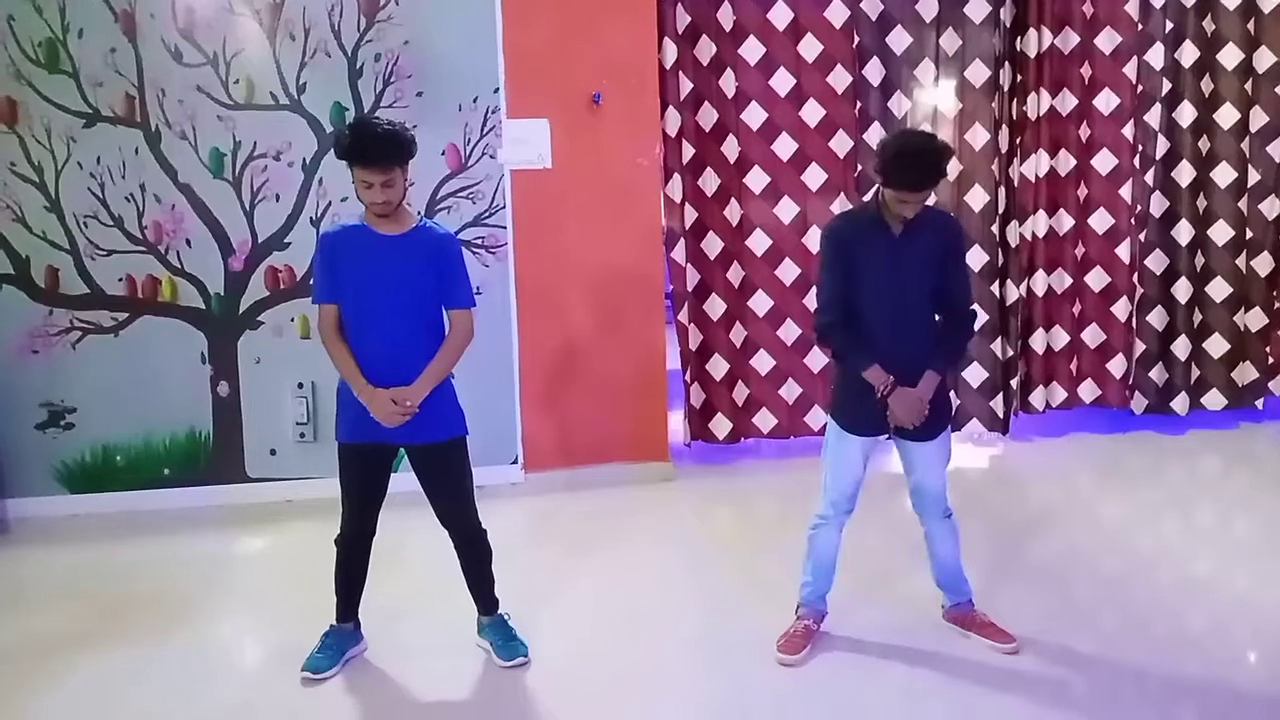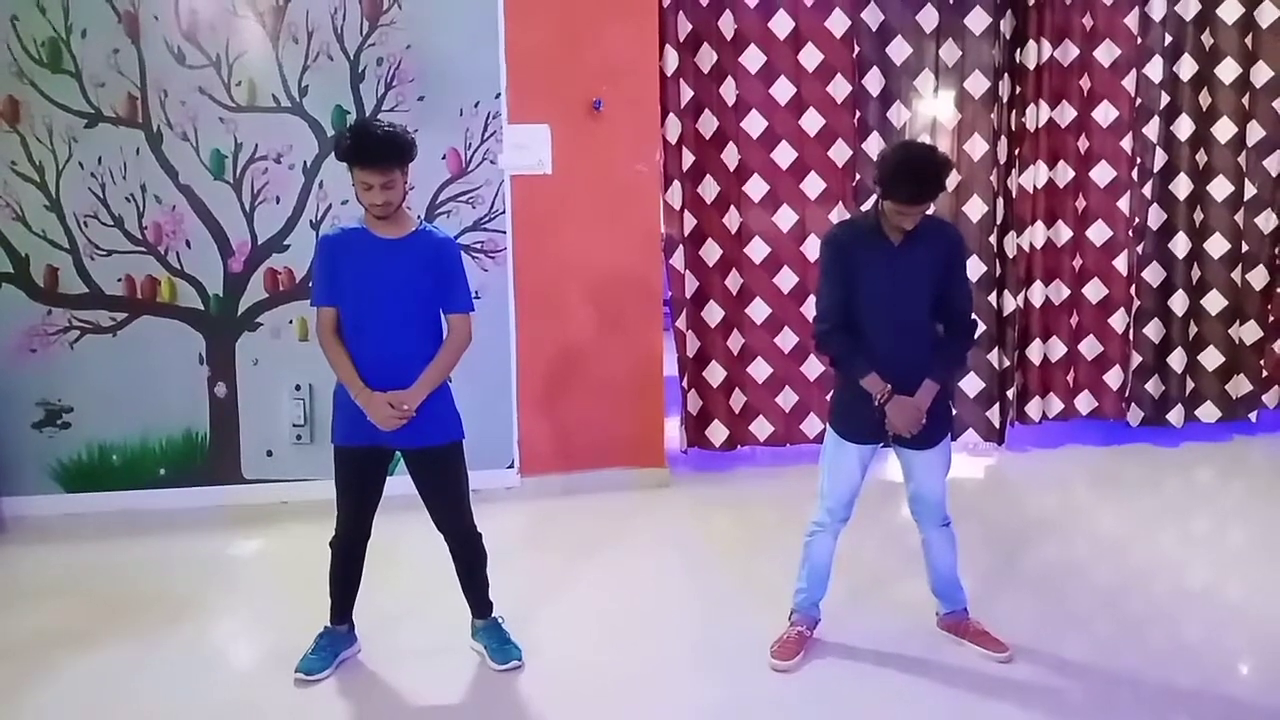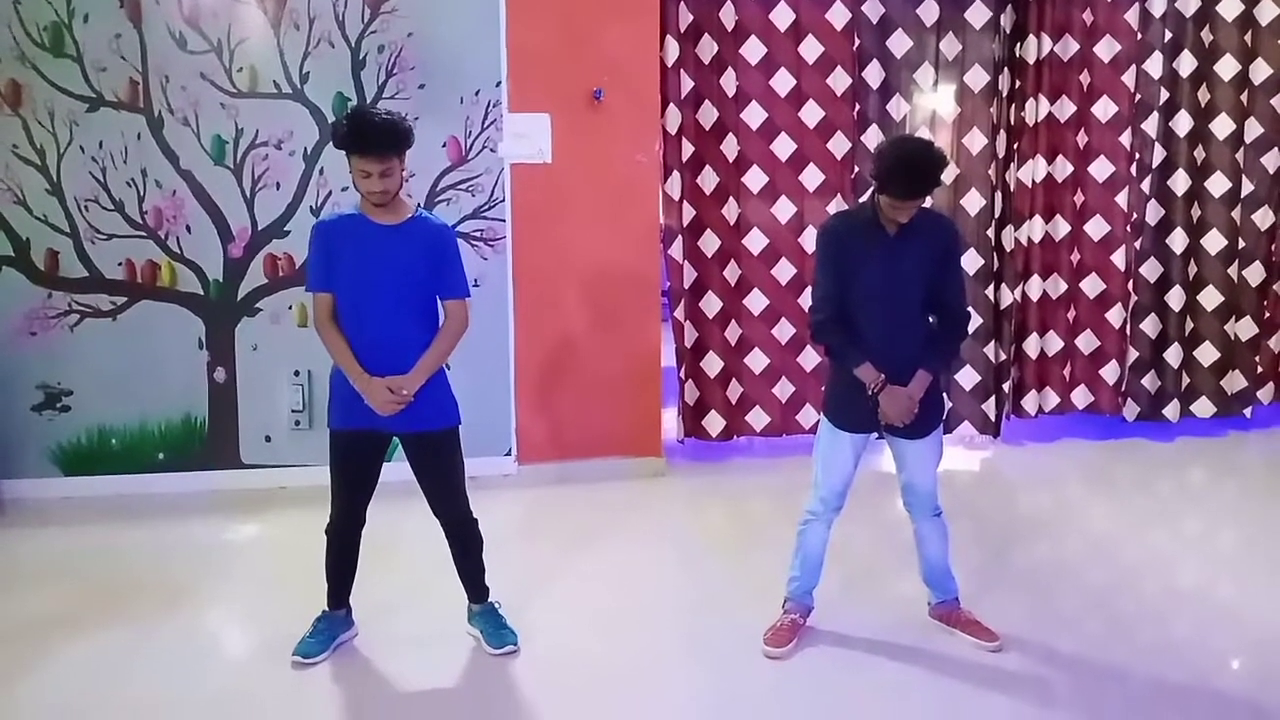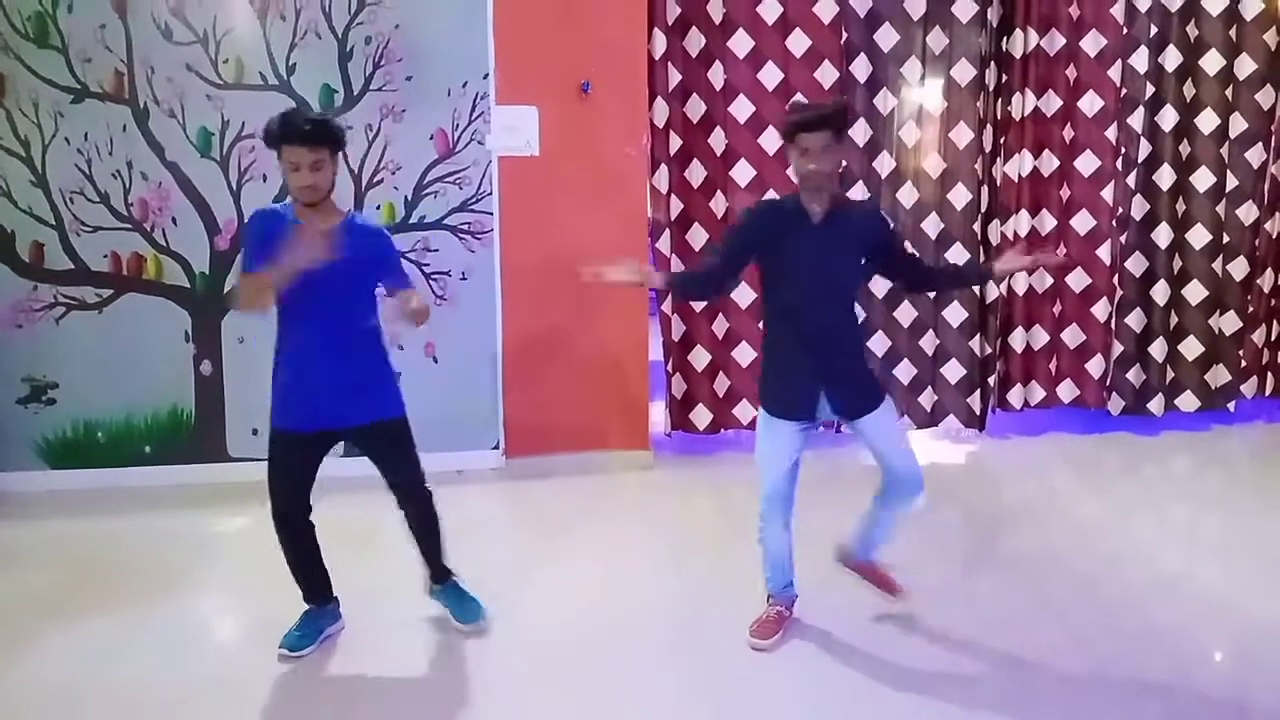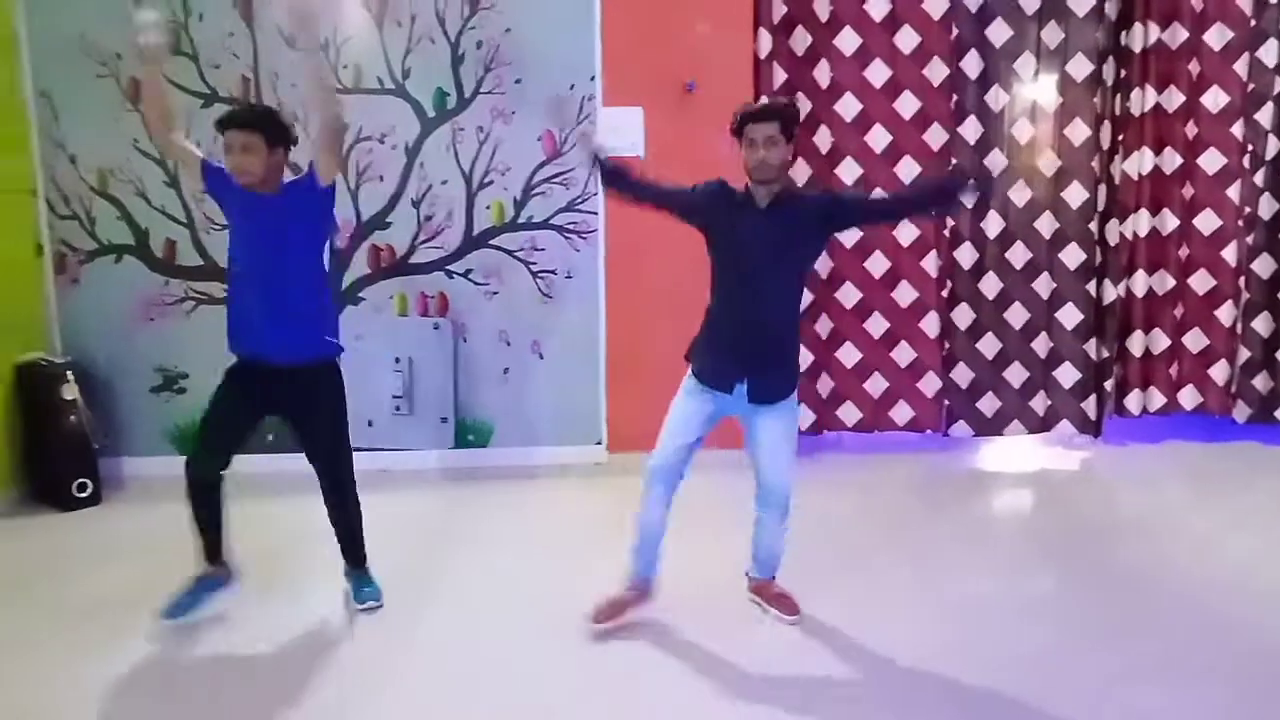
dt=1s
person 1, frame 1
left shoulder: (440, 244)
right shoulder: (334, 246)
left elbow: (462, 328)
right elbow: (329, 328)
left wrist: (415, 392)
right wrist: (369, 395)
left hip: (433, 413)
right hip: (360, 416)
left knee: (464, 524)
right knee: (355, 529)
left ankle: (490, 619)
right ankle: (345, 629)
person 1, frame 2
left shoulder: (440, 248)
right shoulder: (334, 248)
left elbow: (460, 332)
right elbow: (327, 331)
left wrist: (412, 397)
right wrist: (367, 399)
left hip: (431, 417)
right hip: (357, 419)
left knee: (459, 527)
right knee: (350, 531)
left ankle: (485, 623)
right ankle: (339, 630)
person 1, frame 3
left shoulder: (436, 235)
right shoulder: (329, 234)
left elbow: (457, 318)
right elbow: (323, 317)
left wrist: (410, 381)
right wrist: (365, 383)
left hip: (427, 403)
right hip: (353, 404)
left knee: (455, 512)
right knee: (345, 516)
left ankle: (481, 607)
right ankle: (337, 614)
person 1, frame 4
left shoulder: (369, 237)
right shoulder: (265, 227)
left elbow: (414, 304)
right elbow: (248, 300)
left wrist: (414, 306)
right wrist: (291, 263)
left hip: (372, 399)
right hip: (299, 404)
left knee: (414, 495)
right knee: (288, 512)
left ankle: (443, 583)
right ankle: (321, 606)
person 1, frame 5
left shoulder: (312, 197)
right shoulder: (231, 193)
left elbow: (331, 131)
right elbow: (164, 135)
left wrist: (313, 50)
right wrist: (153, 61)
left hip: (312, 364)
right hip: (253, 364)
left knee: (334, 472)
right knee: (202, 464)
left ankle: (357, 570)
right ankle: (214, 570)
person 2, frame 1
left shoulder: (945, 233)
right shoulder: (843, 233)
left elbow: (959, 321)
right elbow: (830, 326)
left wrist: (922, 389)
right wrist: (888, 387)
left hip: (925, 397)
right hip: (858, 397)
left knee: (935, 508)
right knee: (833, 509)
left ankle: (959, 605)
right ankle: (809, 612)
person 2, frame 2
left shoulder: (946, 242)
right shoulder: (843, 242)
left elbow: (959, 331)
right elbow: (830, 334)
left wrist: (922, 398)
right wrist: (886, 397)
left hip: (925, 405)
right hip: (857, 405)
left knee: (934, 516)
right knee: (829, 517)
left ankle: (954, 613)
right ankle: (803, 619)
person 2, frame 3
left shoulder: (941, 234)
right shoulder: (838, 232)
left elbow: (953, 322)
right elbow: (825, 324)
left wrist: (915, 388)
right wrist: (879, 386)
left hip: (918, 395)
right hip: (851, 394)
left knee: (925, 505)
right knee: (822, 505)
left ankle: (945, 603)
right ankle: (796, 607)
person 2, frame 4
left shoulder: (865, 220)
right shoulder: (763, 220)
left elbow: (916, 275)
right elbow: (707, 281)
left wrist: (991, 269)
right wrist: (648, 277)
left hip: (853, 377)
right hip: (786, 381)
left knee: (907, 478)
right knee: (775, 497)
left ankle: (861, 552)
right ankle: (780, 599)
person 2, frame 5
left shoulder: (814, 210)
right shoulder: (720, 201)
left elbow: (892, 207)
right elbow: (645, 191)
left wrist: (959, 183)
right wrist: (593, 160)
left hip: (773, 377)
right hip: (713, 367)
left knee: (776, 491)
right knee: (661, 471)
left ankle: (764, 578)
right ankle: (639, 583)
